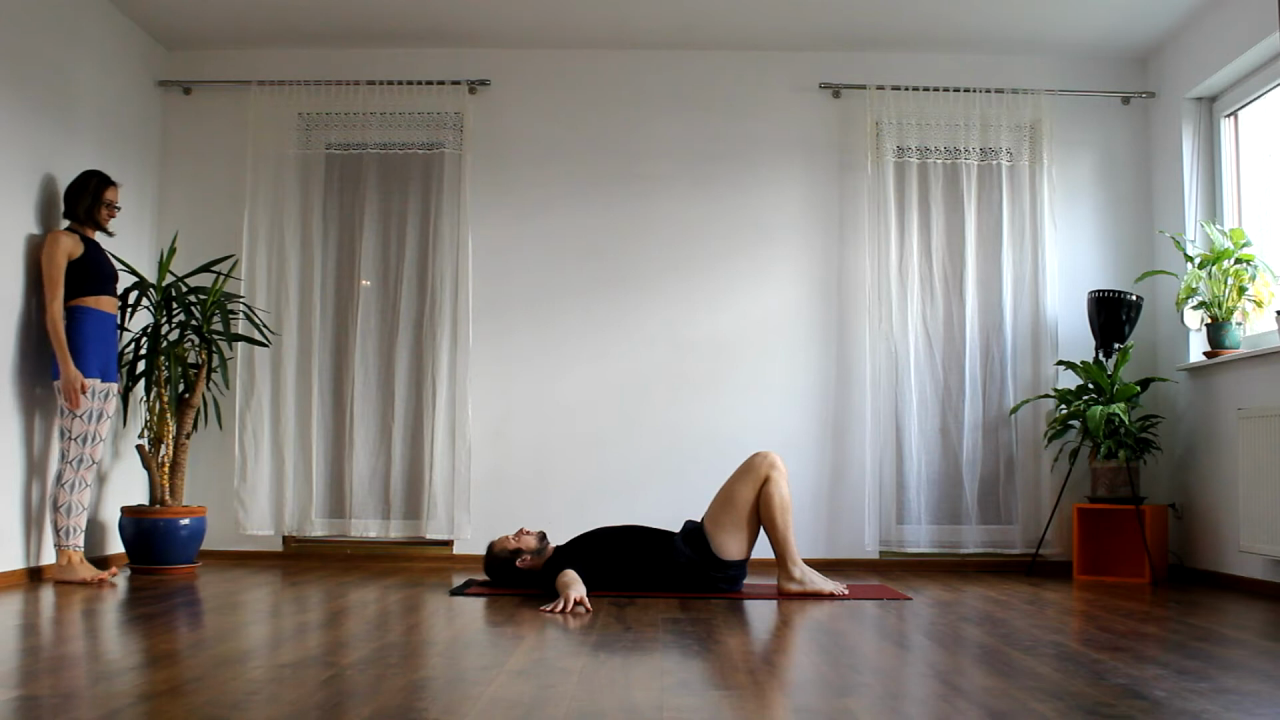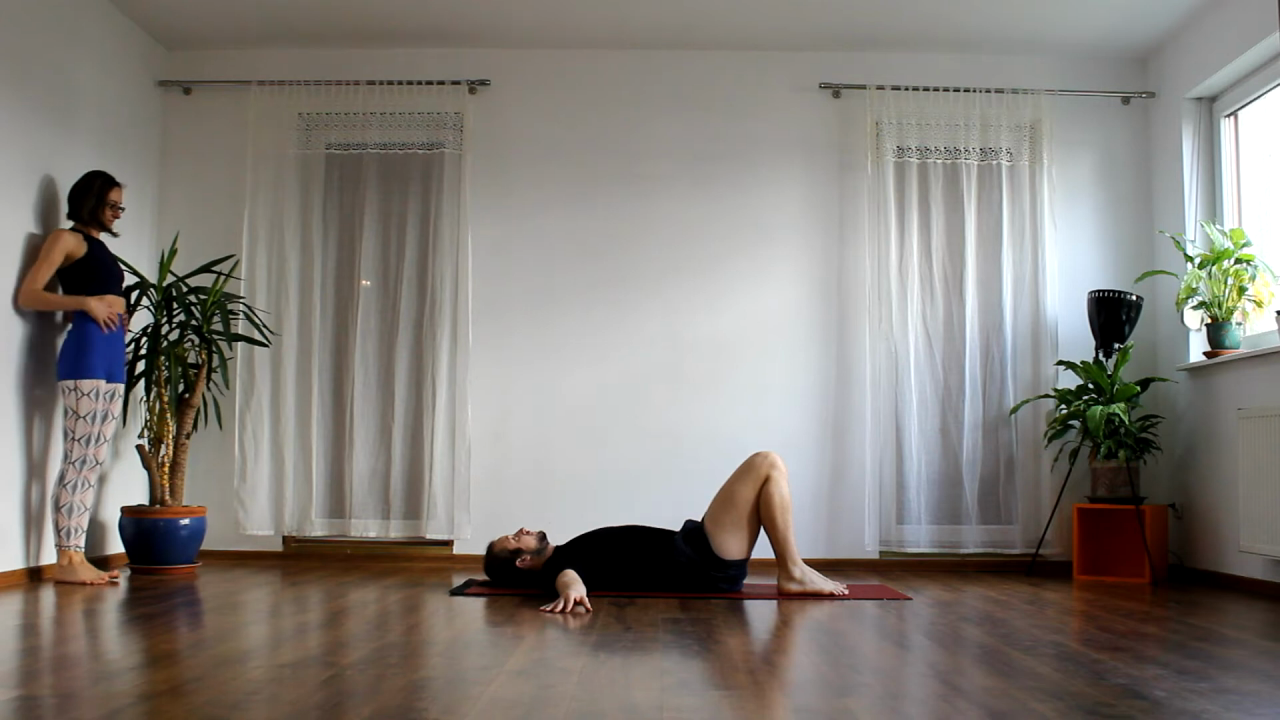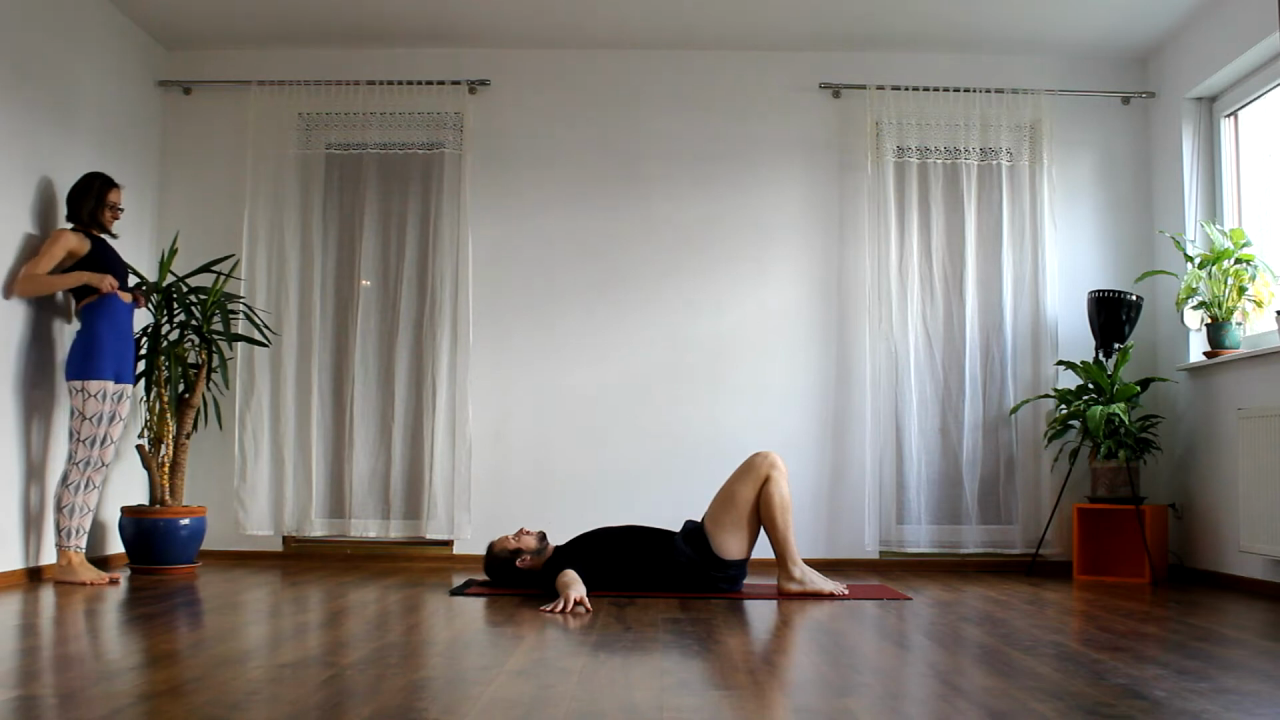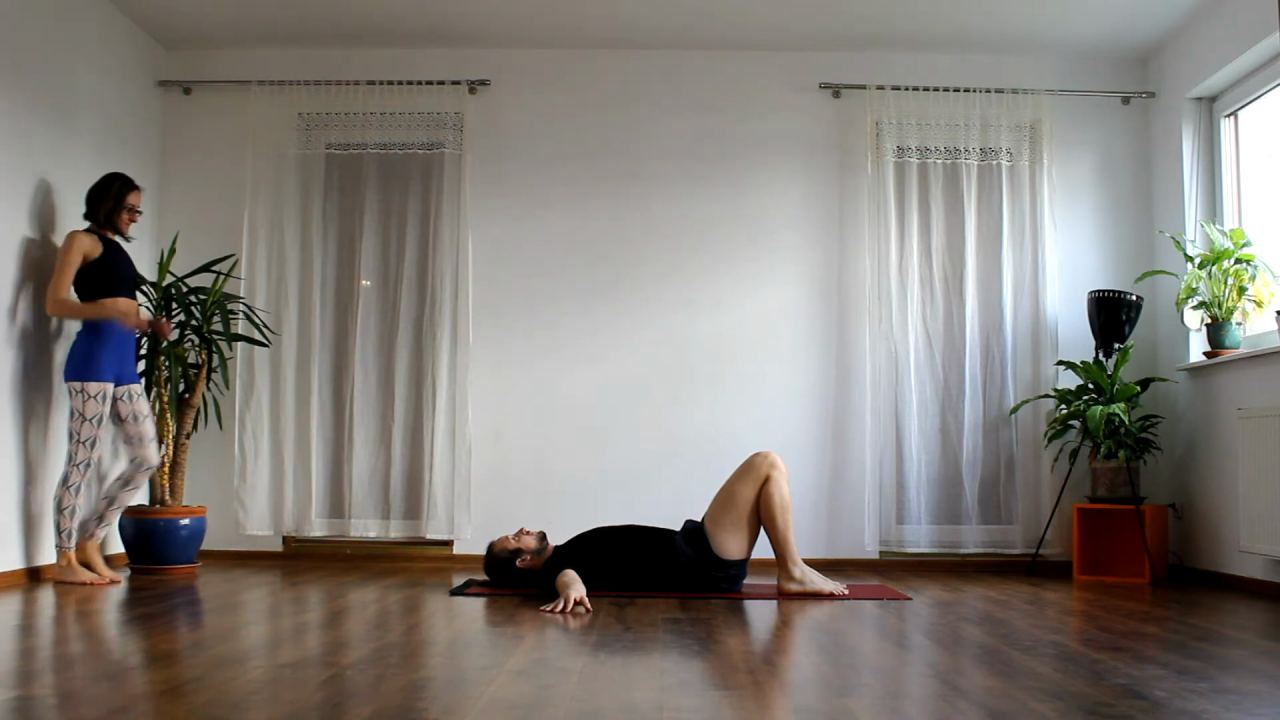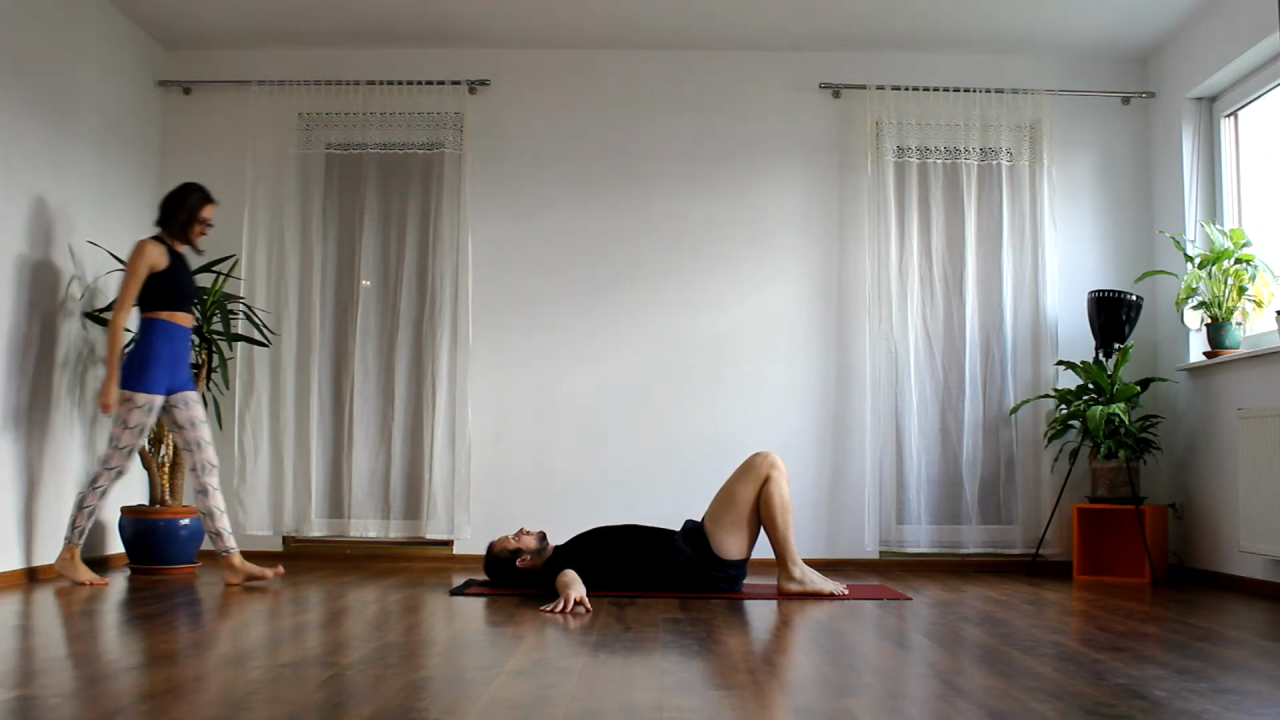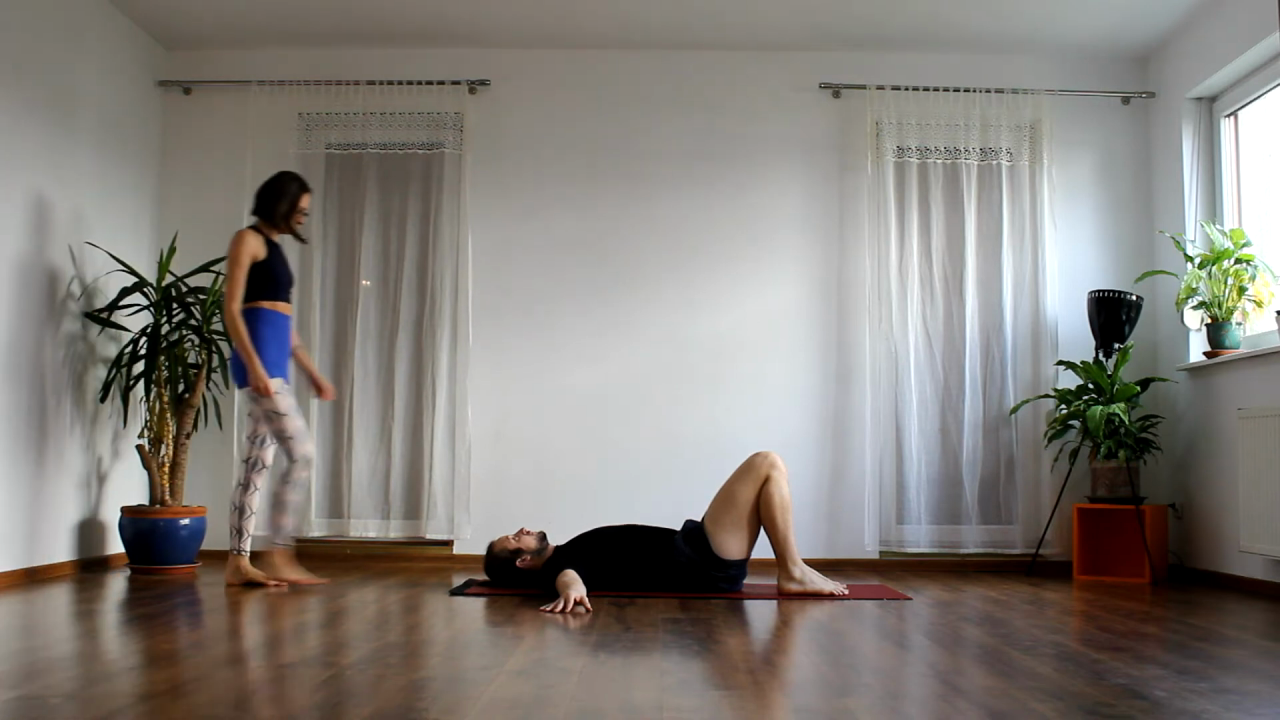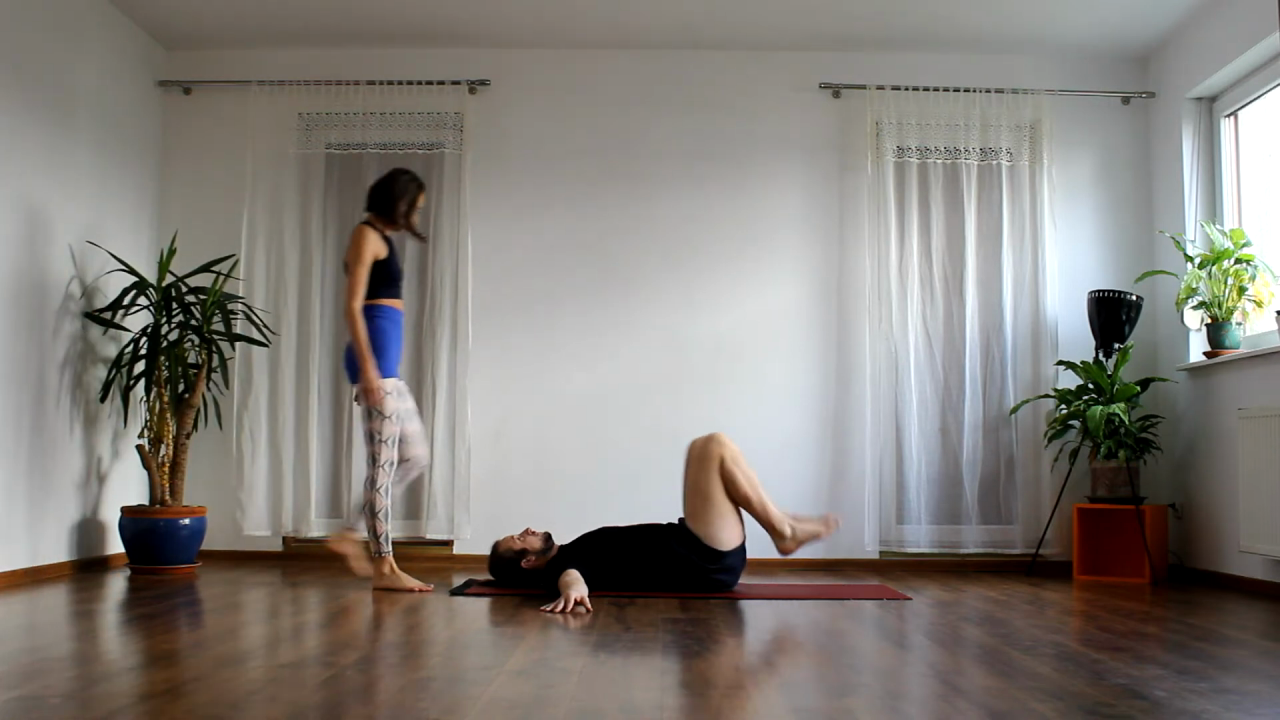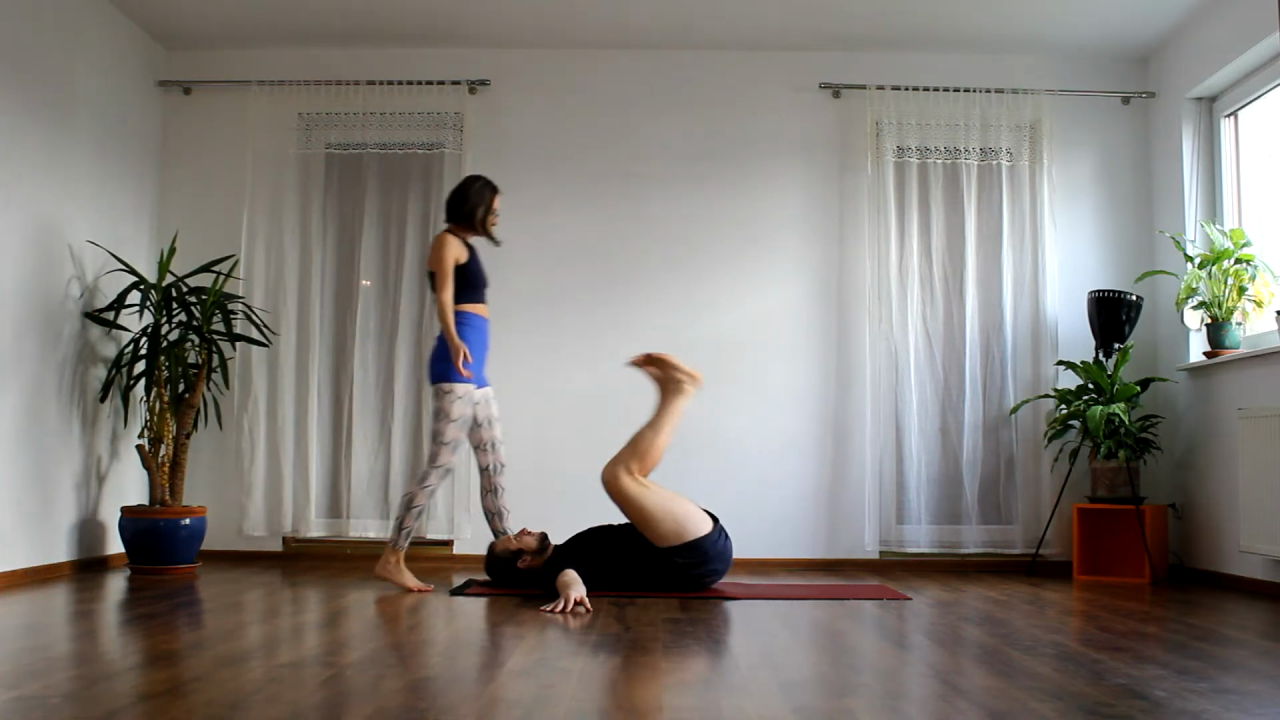
dt=0.5s
person 1, frame 1
left shoulder: (96, 248)
right shoulder: (62, 240)
right elbow: (54, 309)
left wrist: (113, 370)
right wrist: (67, 367)
left hip: (106, 353)
right hip: (81, 350)
left knee: (88, 462)
right knee: (75, 459)
left ankle: (76, 556)
right ankle: (65, 559)
person 1, frame 2
left shoulder: (99, 247)
right shoulder: (66, 239)
right elbow: (27, 295)
left wrist: (118, 315)
right wrist: (85, 302)
left hip: (112, 356)
right hip: (86, 352)
left knee: (93, 462)
right knee: (78, 459)
left ankle: (77, 556)
right ankle: (65, 560)
person 1, frame 3
left shoulder: (102, 246)
right shoulder: (68, 239)
right elbow: (23, 284)
left wrist: (128, 299)
right wrist: (85, 276)
left hip: (121, 356)
right hip: (95, 352)
left knee: (99, 463)
right knee: (82, 460)
left ankle: (77, 556)
right ankle: (65, 560)
person 1, frame 4
left shoulder: (117, 249)
right shoulder: (81, 241)
right elbow: (55, 302)
left wrist: (149, 325)
right wrist: (110, 313)
left hip: (123, 365)
right hip: (94, 361)
left knee: (147, 456)
right knee: (83, 461)
left ankle: (89, 543)
right ankle: (65, 560)
person 1, frame 5
left shoulder: (181, 261)
right shoulder: (150, 250)
right elbow: (119, 316)
right wrist: (111, 379)
left hip: (180, 373)
right hip: (150, 367)
left knee: (206, 466)
right knee: (114, 465)
left ankle: (231, 561)
right ankle: (69, 555)
person 1, frame 6
left shoulder: (274, 248)
right shoulder: (248, 239)
right elbow: (232, 309)
left wrist: (311, 372)
right wrist: (255, 366)
left hip: (273, 364)
right hip: (256, 361)
left knee: (258, 463)
right knee: (301, 454)
left ankle: (238, 561)
right ankle: (279, 556)
person 1, frame 7
left shoulder: (382, 240)
right shoulder: (365, 236)
right elbow: (353, 307)
right wrist: (367, 368)
left hip: (383, 359)
right hip: (375, 356)
left knee: (416, 455)
right knee: (385, 464)
left ankle: (351, 534)
right ankle: (384, 567)
person 1, frame 8
left shoulder: (466, 247)
right shoulder: (448, 243)
right elbow: (443, 299)
right wrist: (455, 341)
left hip: (473, 368)
right hip: (457, 363)
left knee: (494, 465)
right knee: (443, 464)
right ankle: (392, 558)
person 2, frame 1
left shoulder: (560, 557)
right shoulder: (554, 567)
right elbow: (568, 577)
right wrist: (571, 589)
left hip: (694, 555)
right hip: (704, 566)
left knee: (764, 469)
right knee: (767, 464)
left ankle: (793, 571)
right ankle: (792, 573)
person 2, frame 2
left shoulder: (561, 556)
right shoulder: (555, 568)
right elbow: (569, 576)
right wrist: (571, 589)
left hip: (695, 555)
right hip: (704, 565)
left knee: (763, 469)
right knee: (768, 464)
left ankle: (794, 571)
right ankle: (793, 573)
person 2, frame 3
left shoulder: (559, 557)
right shoulder: (555, 567)
right elbow: (569, 577)
right wrist: (571, 589)
left hip: (694, 555)
right hip: (704, 566)
left knee: (764, 470)
right knee: (767, 464)
left ankle: (793, 571)
right ankle: (792, 574)
person 2, frame 4
left shoulder: (559, 556)
right shoulder: (554, 568)
right elbow: (568, 576)
right wrist: (570, 590)
left hip: (694, 555)
right hip: (704, 566)
left knee: (762, 469)
right knee: (767, 464)
left ankle: (792, 570)
right ankle: (793, 573)
person 2, frame 5
left shoulder: (560, 556)
right shoulder: (555, 567)
right elbow: (569, 577)
right wrist: (570, 589)
left hip: (694, 554)
right hip: (704, 566)
left knee: (764, 471)
right knee: (767, 464)
left ankle: (793, 570)
right ankle: (792, 573)
person 2, frame 6
left shoulder: (560, 556)
right shoulder: (555, 567)
right elbow: (568, 576)
right wrist: (571, 589)
left hip: (694, 555)
right hip: (704, 566)
left knee: (762, 469)
right knee: (767, 465)
left ankle: (792, 569)
right ankle: (792, 573)
person 2, frame 7
left shoulder: (565, 557)
right shoulder: (560, 566)
right elbow: (571, 576)
right wrist: (571, 588)
left hip: (699, 558)
right hip: (705, 562)
right knee: (711, 446)
right ankle: (784, 531)
person 2, frame 8
left shoulder: (563, 555)
right shoulder: (555, 566)
right elbow: (568, 576)
right wrist: (570, 588)
left hip: (698, 553)
right knee: (619, 473)
left ankle: (674, 393)
right ankle: (678, 394)
